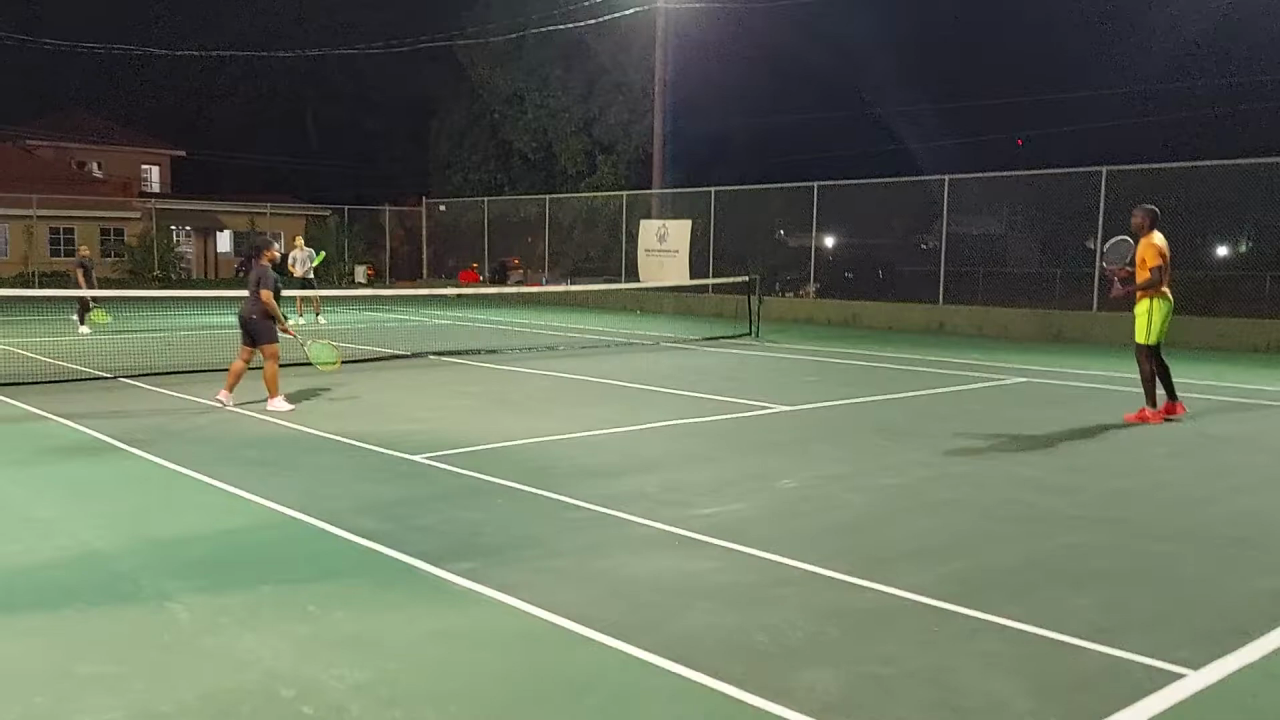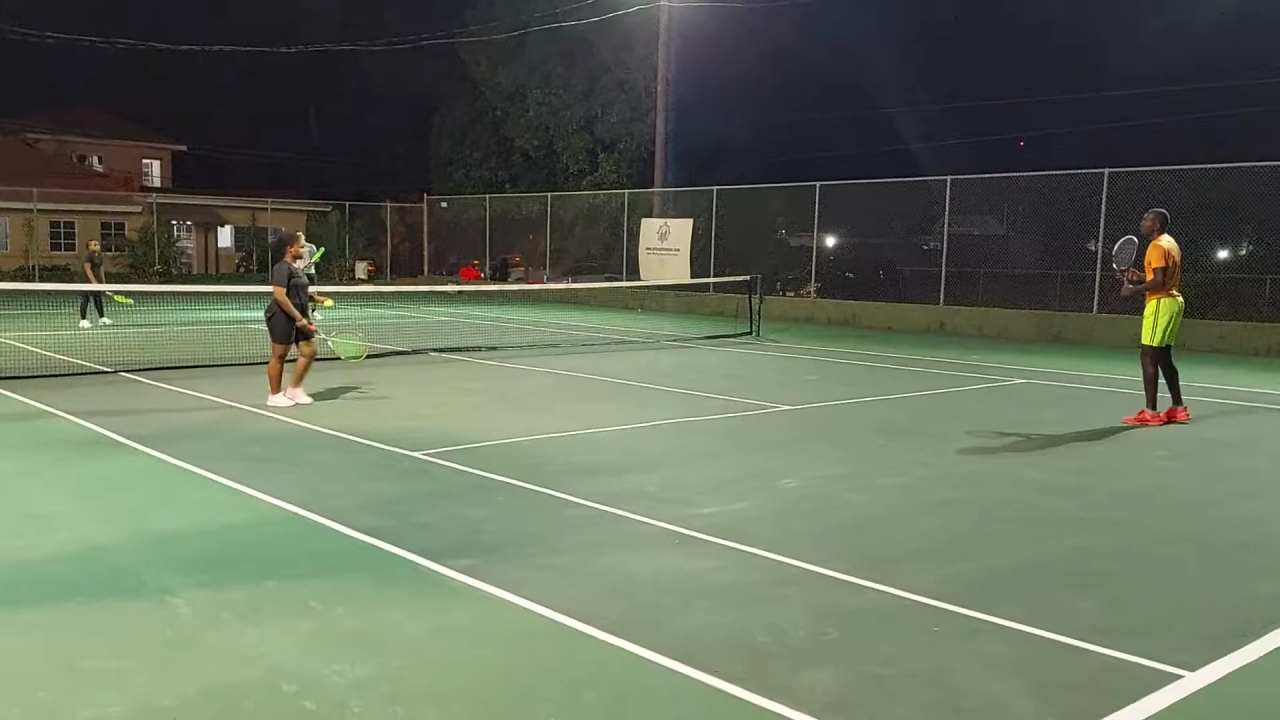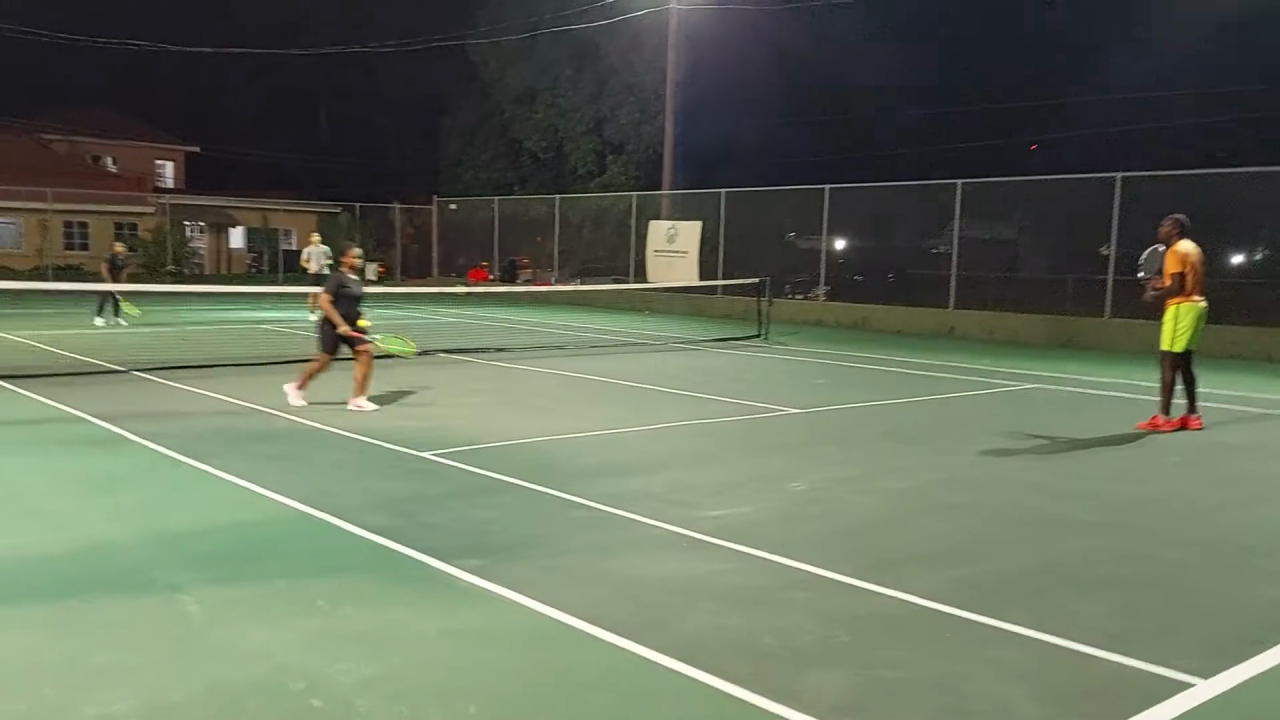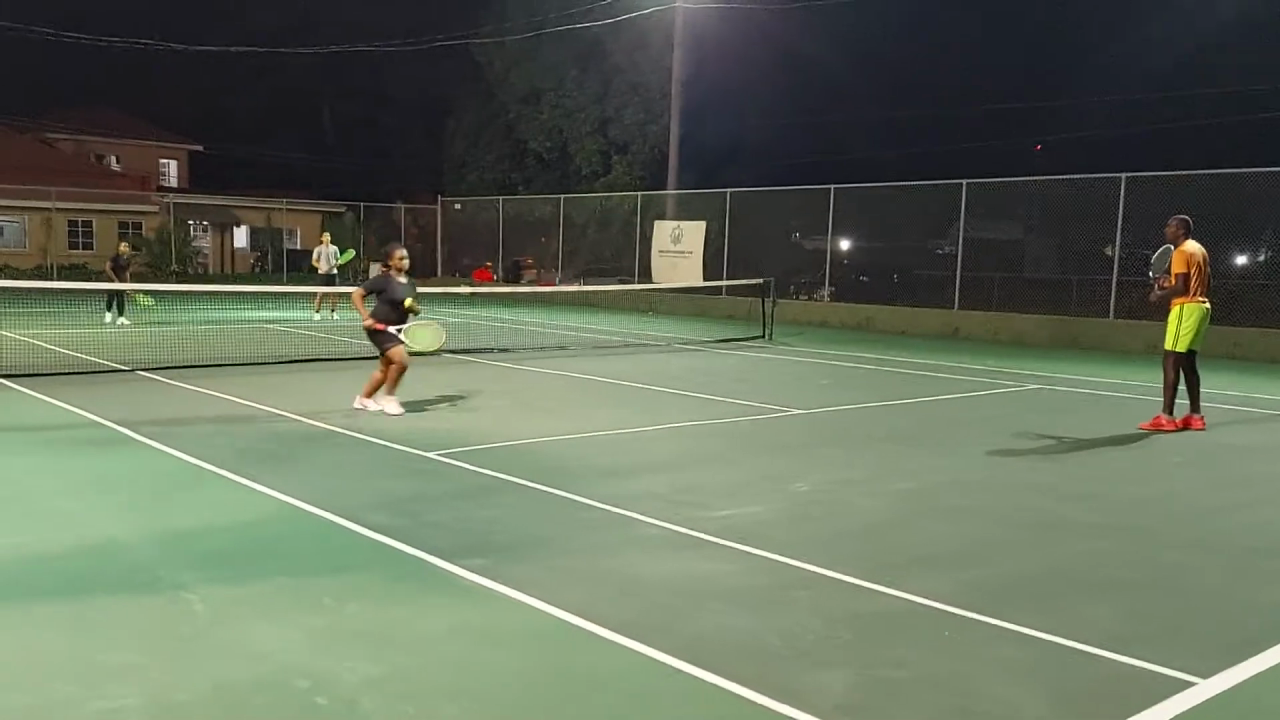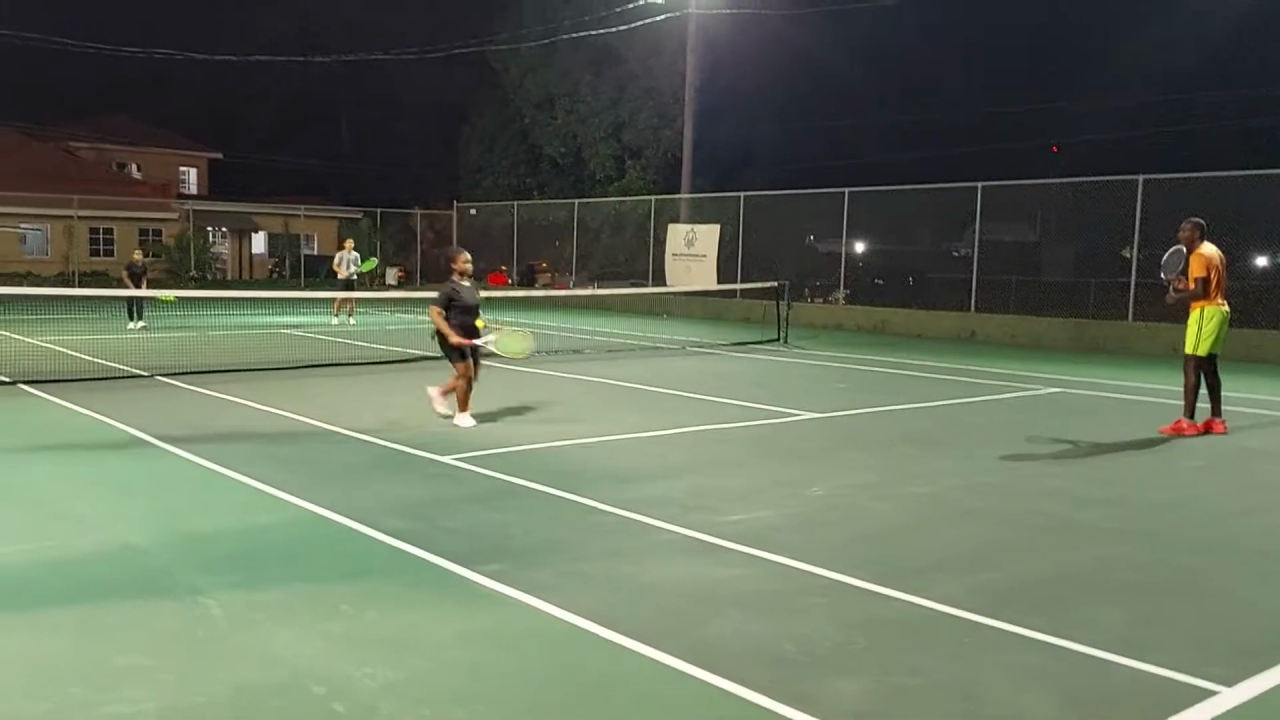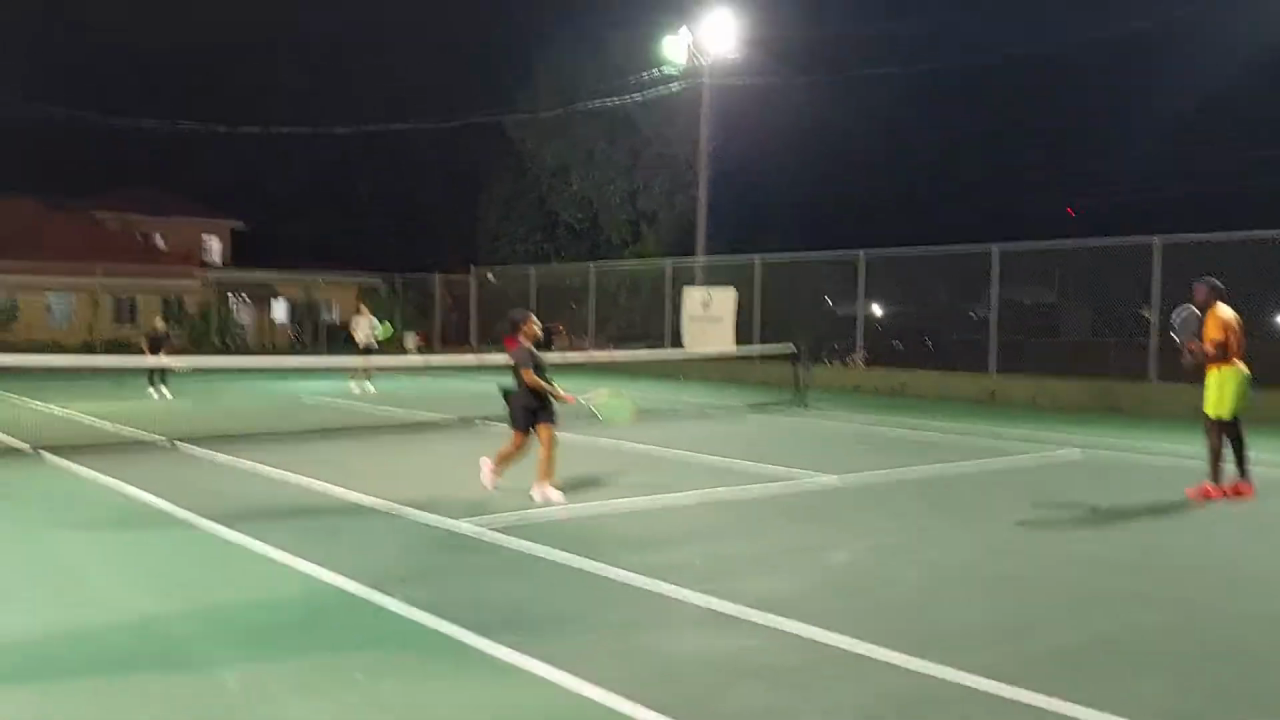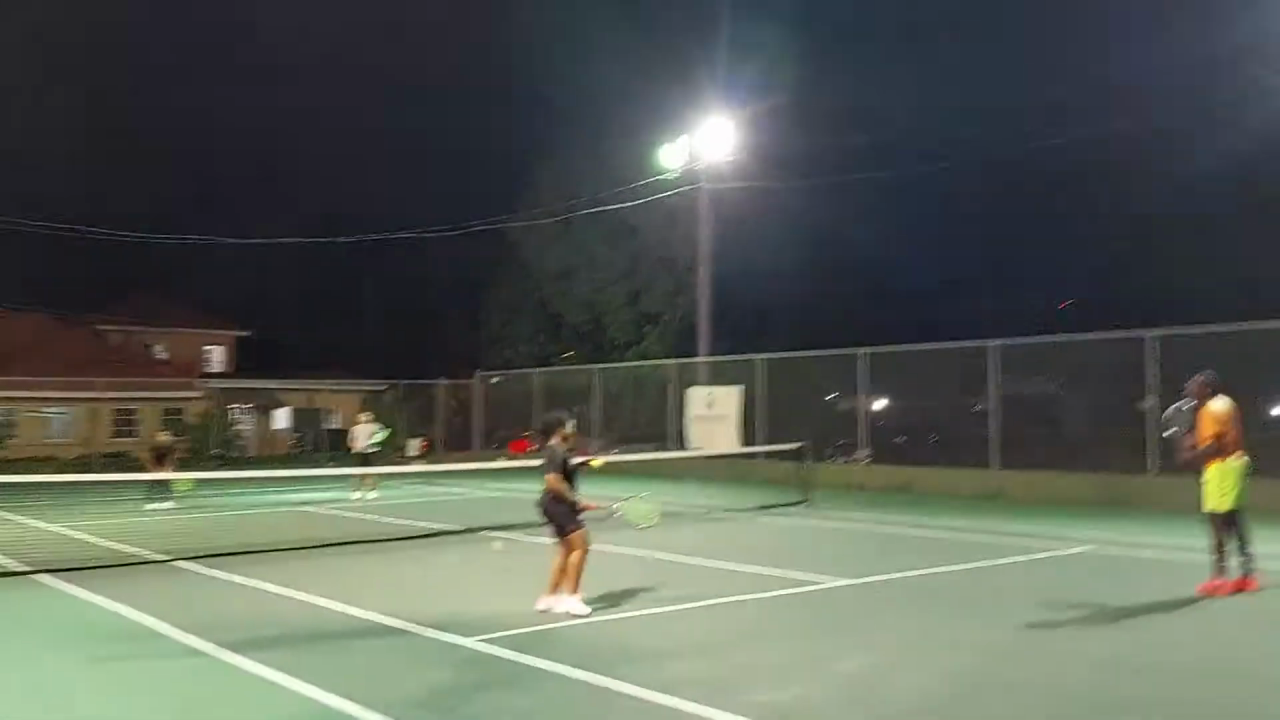
dt=0.3s
person 1, frame 1
left shoulder: (1151, 243)
right shoulder: (1153, 240)
left elbow: (1156, 279)
left wrist: (1127, 290)
right wrist: (1130, 272)
left hip: (1152, 303)
right hip: (1156, 301)
left knee: (1143, 354)
right knee: (1154, 354)
left ankle: (1151, 410)
right ankle: (1173, 402)
person 1, frame 2
left shoulder: (1157, 246)
right shoulder: (1170, 243)
left elbow: (1160, 281)
left wrist: (1134, 290)
right wrist: (1141, 277)
left hip: (1161, 304)
right hip: (1171, 302)
left knee: (1148, 356)
right knee: (1163, 357)
left ankle: (1151, 412)
right ankle: (1178, 408)
person 1, frame 3
left shoulder: (1175, 251)
right shoulder: (1193, 249)
left elbow: (1177, 287)
left wrist: (1155, 296)
right wrist: (1164, 285)
left hip: (1181, 308)
right hip: (1195, 306)
left knee: (1168, 361)
right knee: (1184, 362)
left ankle: (1164, 418)
right ankle: (1192, 416)
person 1, frame 4
left shoulder: (1181, 251)
right shoulder: (1199, 250)
left elbow: (1181, 287)
left wrist: (1160, 295)
right wrist: (1170, 284)
left hip: (1186, 309)
right hip: (1200, 307)
left knee: (1170, 361)
right knee: (1188, 362)
left ankle: (1167, 417)
right ankle: (1195, 416)
person 1, frame 5
left shoulder: (1199, 255)
right shoulder: (1215, 252)
left elbow: (1200, 291)
left wrist: (1177, 297)
right wrist: (1187, 286)
left hip: (1205, 312)
right hip: (1219, 310)
left knee: (1191, 365)
right knee: (1209, 365)
left ankle: (1188, 421)
right ankle: (1216, 420)
person 1, frame 6
left shoulder: (1214, 316)
right shoulder: (1229, 313)
left elbow: (1220, 354)
left wrist: (1196, 360)
right wrist: (1201, 349)
left hip: (1223, 374)
right hip: (1236, 371)
left knee: (1214, 427)
right knee: (1231, 427)
left ankle: (1214, 485)
right ankle: (1243, 482)
person 1, frame 7
left shoulder: (1209, 410)
right shoulder: (1224, 404)
left elbow: (1215, 448)
left wrist: (1191, 456)
right wrist: (1198, 443)
left hip: (1221, 468)
right hip: (1234, 465)
left knee: (1218, 521)
right knee: (1233, 520)
left ankle: (1220, 579)
right ankle: (1247, 575)
person 2, frame 1
left shoulder: (257, 270)
right shoulder: (267, 272)
right elbow: (266, 299)
left wrist: (279, 317)
right wrist: (281, 322)
left hip: (249, 317)
right hip: (259, 319)
left knee: (244, 357)
right knee: (272, 357)
left ankle: (225, 393)
right ankle: (274, 399)
person 2, frame 2
left shoulder: (296, 267)
right shoulder: (282, 268)
right elbow: (279, 296)
left wrist: (316, 298)
right wrist: (298, 318)
left hip: (299, 317)
right hip: (282, 316)
left knee: (308, 352)
right knee: (280, 356)
left ankle: (294, 390)
right ankle: (275, 395)
person 2, frame 3
left shoulder: (357, 279)
right shoulder: (338, 278)
right elbow: (324, 302)
left wrist: (360, 318)
right wrist: (341, 324)
left hip: (352, 326)
right hip: (335, 327)
left knee: (367, 355)
right knee: (322, 363)
left ankle: (358, 399)
right ankle: (295, 389)
person 2, frame 4
left shoulder: (410, 283)
right shoulder: (381, 280)
left elbow: (415, 310)
right elbow: (357, 295)
left wrist: (413, 307)
right wrist: (366, 317)
left hip: (396, 328)
right hip: (379, 327)
left knee: (386, 367)
right knee: (402, 361)
left ankle: (364, 398)
right ankle: (388, 396)
person 2, frame 5
left shoulder: (472, 285)
right shoulder: (449, 288)
right elbow: (435, 314)
left wrist: (479, 320)
right wrist: (451, 335)
left hip: (470, 336)
right hip: (454, 338)
left knee: (471, 376)
right knee: (466, 375)
left ankle: (439, 393)
right ankle: (462, 414)
person 2, frame 6
left shoulder: (529, 348)
right shoulder: (522, 349)
right elbow: (529, 379)
left wrist: (549, 384)
right wrist: (556, 393)
left hip: (540, 401)
right hip: (523, 401)
left knee: (549, 442)
right knee: (518, 444)
left ankle: (543, 487)
right ankle: (490, 465)
person 2, frame 7
left shoulder: (556, 450)
right shoulder: (557, 452)
right elbow: (552, 482)
right wrist: (576, 501)
left hip: (563, 506)
right hip: (559, 505)
left knee: (565, 551)
right knee: (581, 546)
left ankle: (550, 598)
right ankle: (570, 597)
